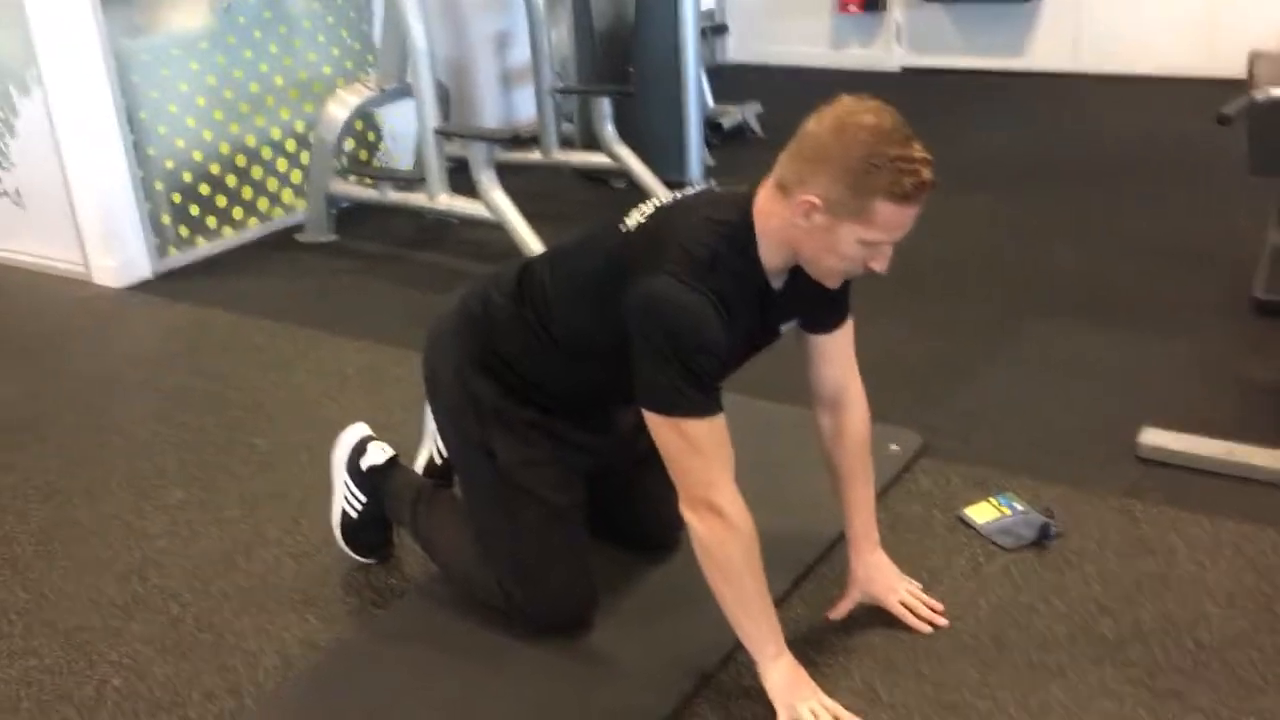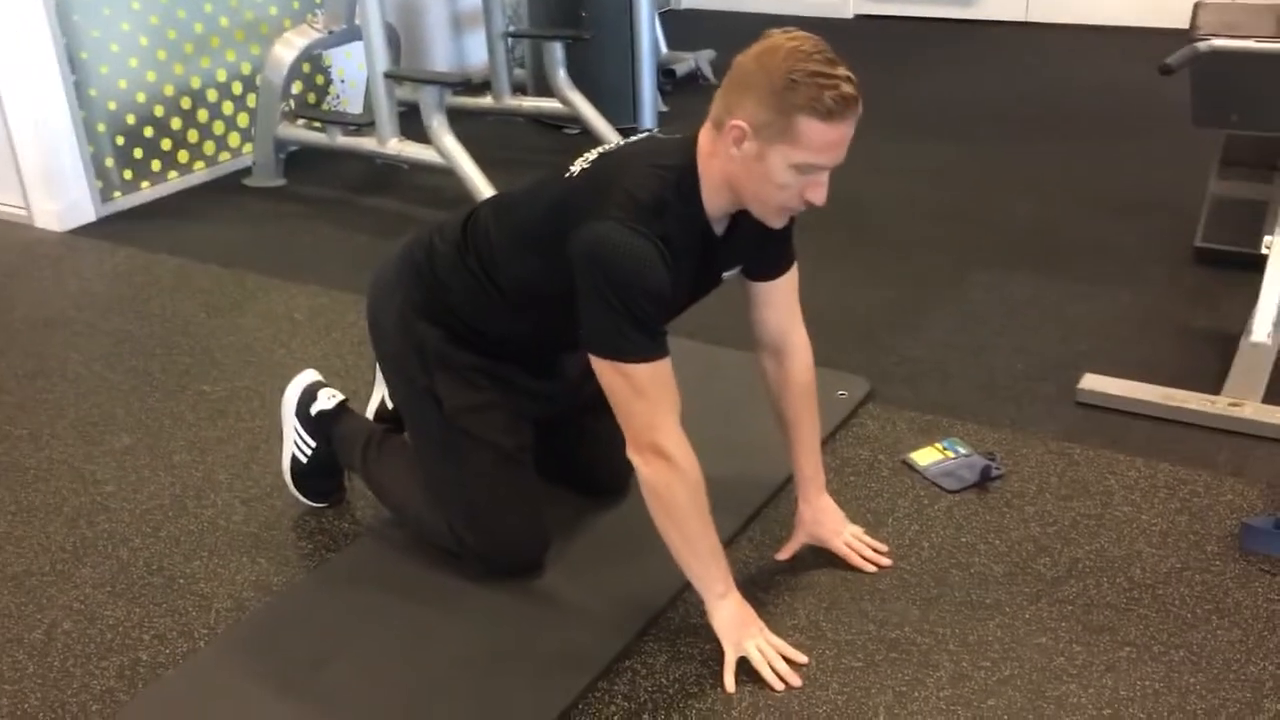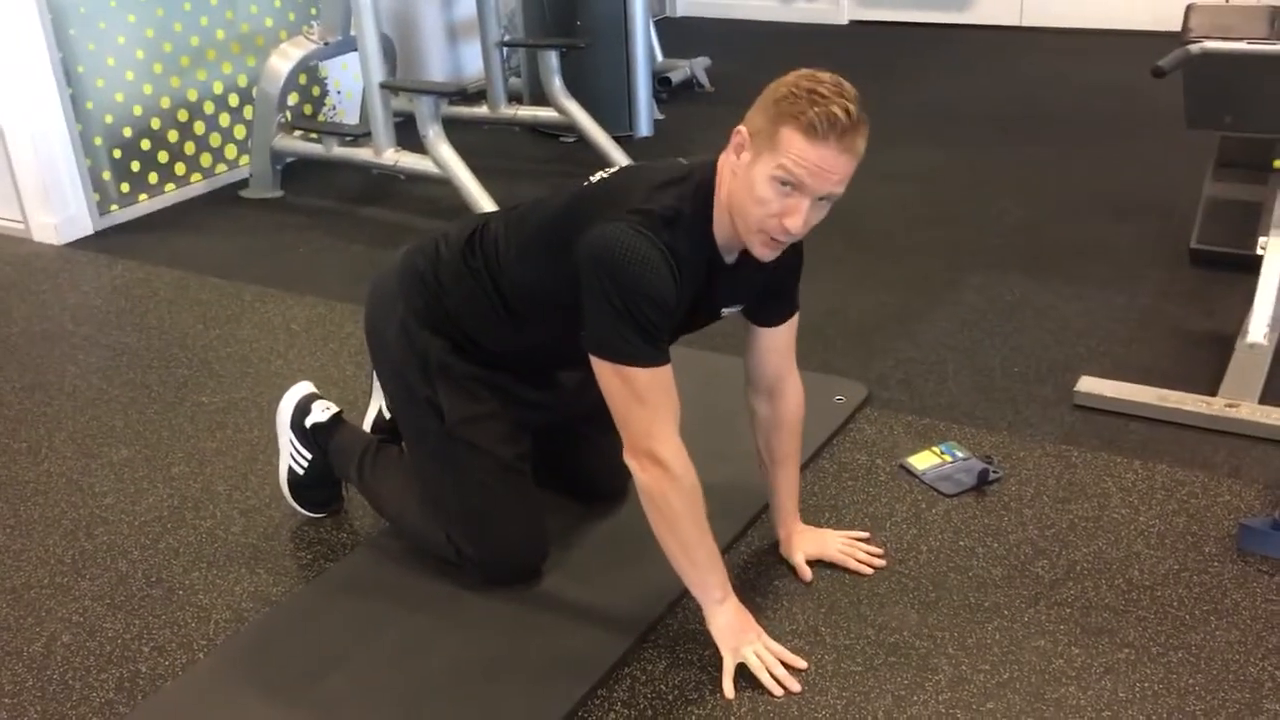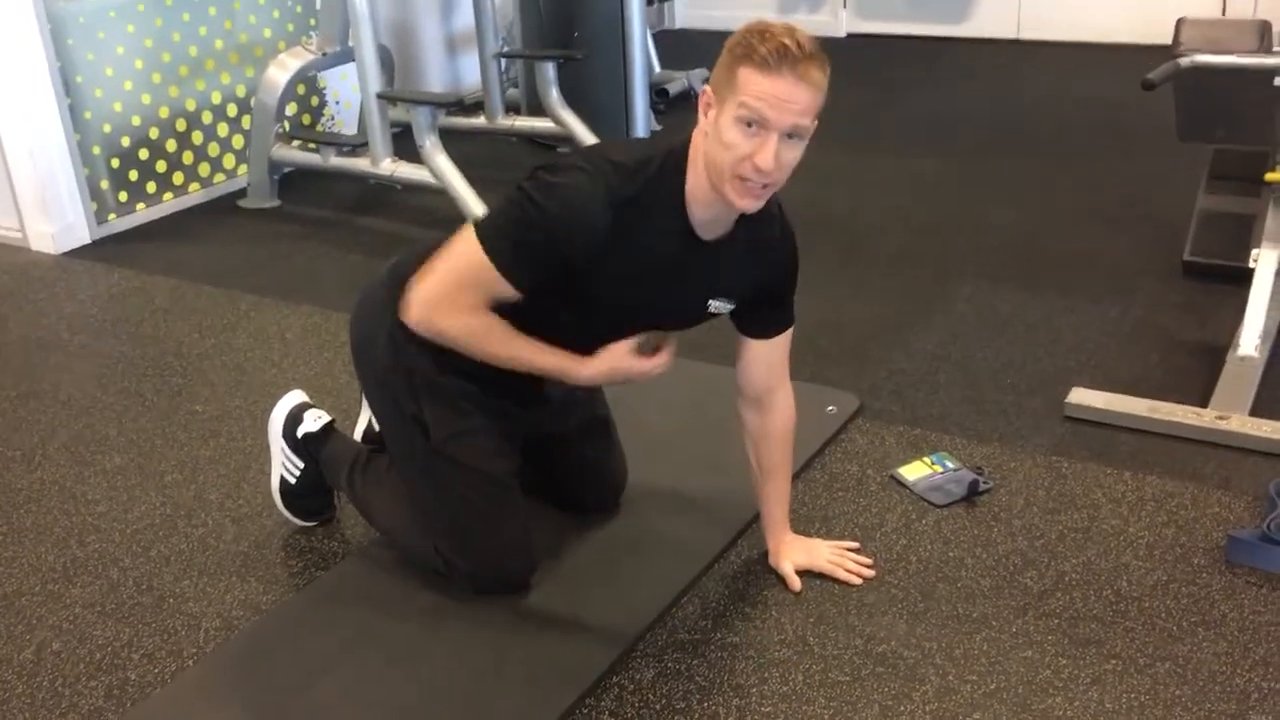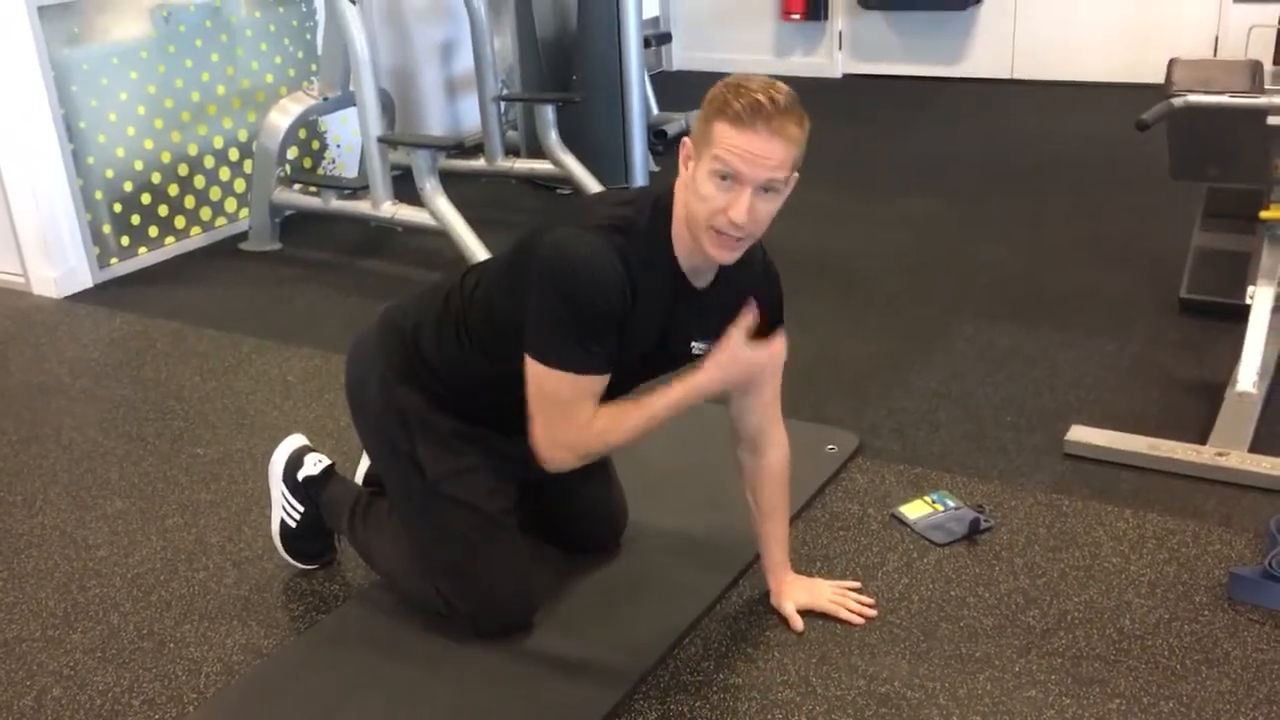
dt=0.7s
person 1, frame 1
left shoulder: (809, 242)
right shoulder: (680, 290)
left elbow: (840, 400)
right elbow: (710, 504)
left wrist: (867, 555)
right wrist: (776, 664)
left hip: (587, 378)
right hip: (491, 371)
left knee: (654, 532)
right knee: (555, 603)
right ankle: (382, 480)
person 1, frame 2
left shoulder: (759, 193)
right shoulder: (624, 237)
left elbow: (784, 345)
right elbow: (658, 446)
left wrist: (814, 499)
right wrist: (724, 603)
left hip: (532, 325)
right hip: (435, 321)
left knee: (603, 476)
right knee: (507, 545)
left ankle: (470, 412)
right ankle: (332, 425)
person 1, frame 3
left shoulder: (773, 239)
right shoulder: (633, 248)
left elbow: (774, 387)
right elbow: (653, 453)
left wrist: (790, 525)
right wrist: (722, 607)
left hip: (533, 337)
right hip: (431, 326)
left knee: (601, 482)
right knee: (505, 553)
right ankle: (329, 437)
person 1, frame 4
left shoulder: (767, 244)
right shoulder: (590, 198)
left elbow: (765, 394)
right elbow: (432, 307)
left wrist: (781, 536)
right wrist: (584, 370)
left hip: (531, 344)
right hip: (422, 344)
left knee: (596, 495)
right knee: (494, 564)
left ankle: (402, 428)
right ankle: (320, 449)
person 1, frame 5
left shoulder: (750, 282)
right shoulder: (587, 258)
left elbow: (760, 433)
right elbow: (562, 446)
left wrist: (781, 576)
right wrist: (707, 377)
left hip: (515, 392)
right hip: (414, 383)
left knee: (597, 533)
right knee: (497, 604)
right ankle: (320, 490)
